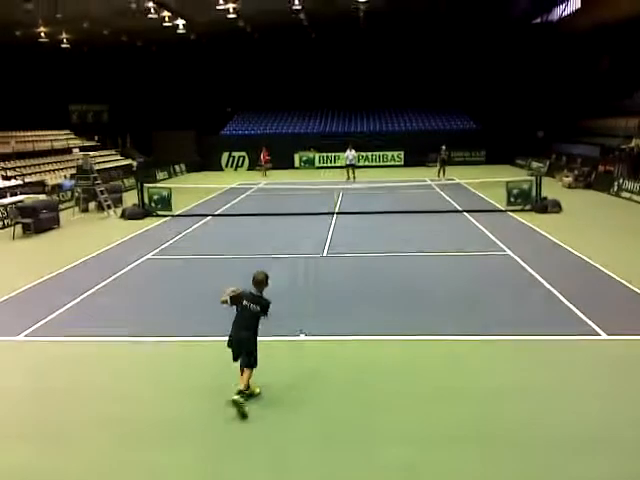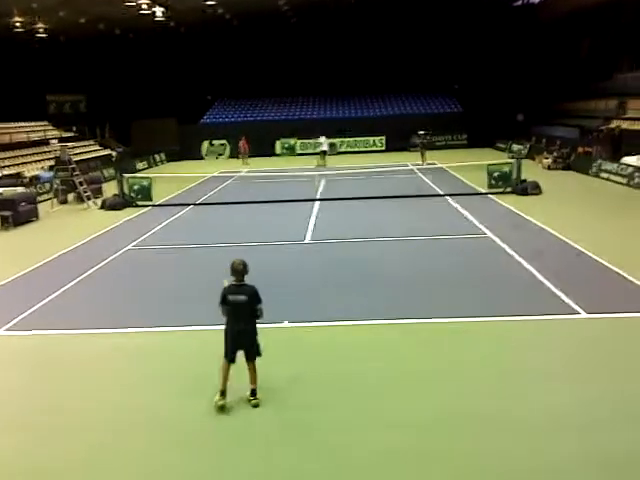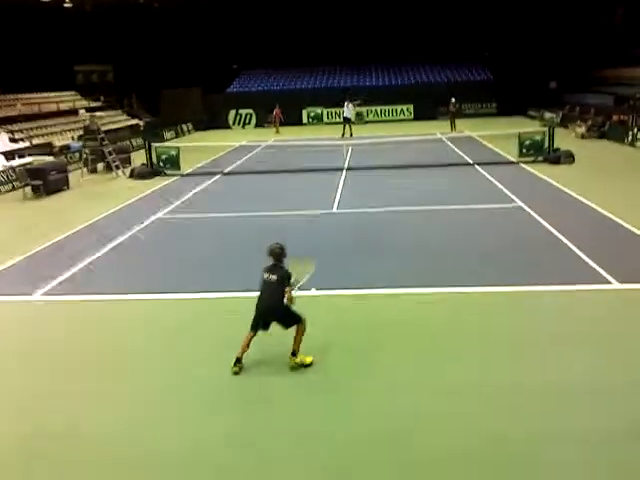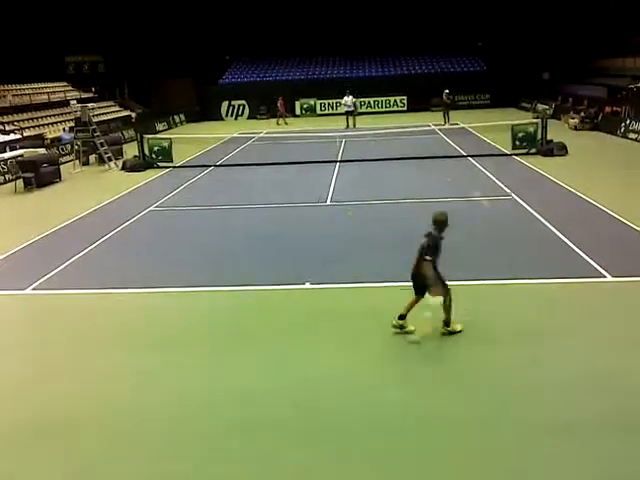
dt=1s
person 1, frame 1
left shoulder: (242, 295)
right shoulder: (265, 303)
left elbow: (223, 300)
left wrist: (229, 291)
left hip: (235, 335)
right hip: (249, 337)
left knee: (244, 361)
right knee: (249, 367)
left ankle: (246, 389)
right ankle: (238, 395)
person 1, frame 2
left shoulder: (226, 291)
right shoulder: (252, 290)
left elbow: (224, 313)
right elbow: (260, 314)
left hip: (232, 331)
right hip: (249, 331)
left knee: (227, 361)
right knee: (251, 362)
left ankle: (222, 396)
right ankle: (253, 395)
person 1, frame 3
left shoulder: (266, 270)
right shoulder: (285, 273)
right elbow: (288, 298)
right wrist: (290, 301)
left hip: (262, 306)
right hip: (277, 307)
left knee: (252, 333)
right knee: (301, 323)
left ankle: (238, 362)
right ankle: (294, 357)
person 1, frame 4
left shoulder: (431, 234)
right shoulder: (435, 243)
right elbow: (427, 265)
right wrist: (435, 285)
left hip: (417, 271)
right hip: (427, 274)
left knee: (418, 296)
right knee: (446, 294)
left ankle: (400, 320)
right ankle: (447, 326)
